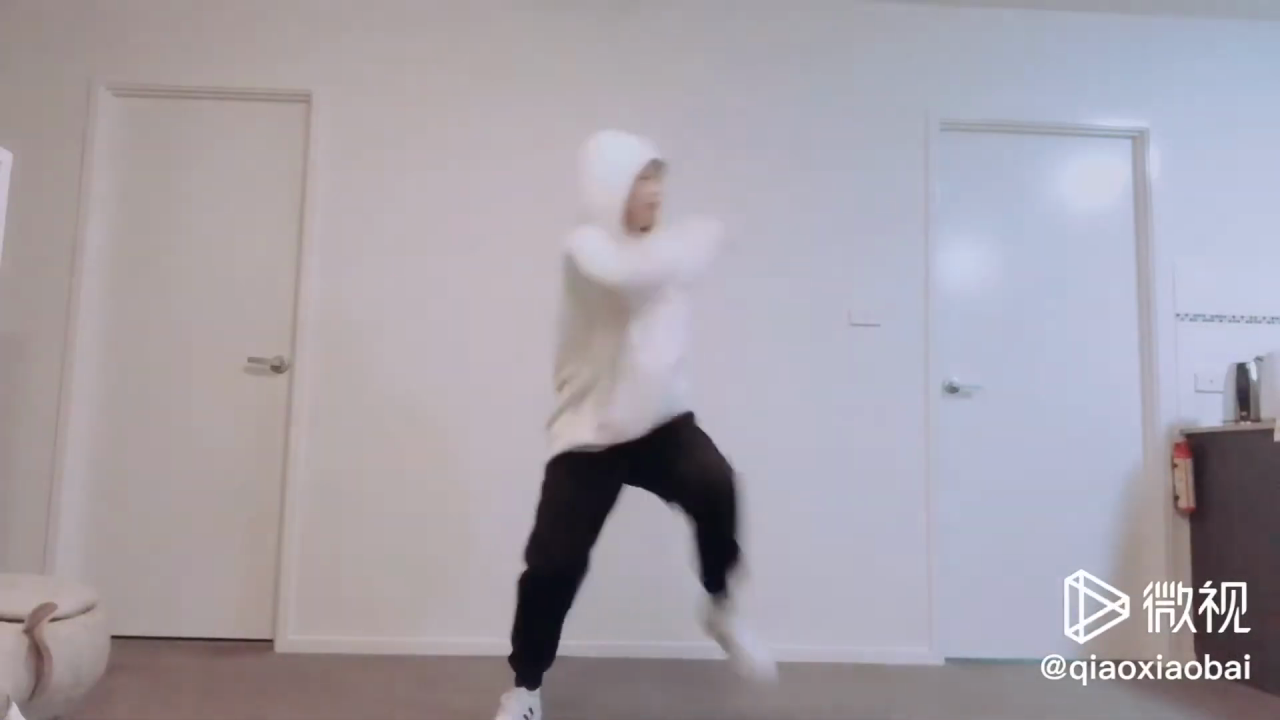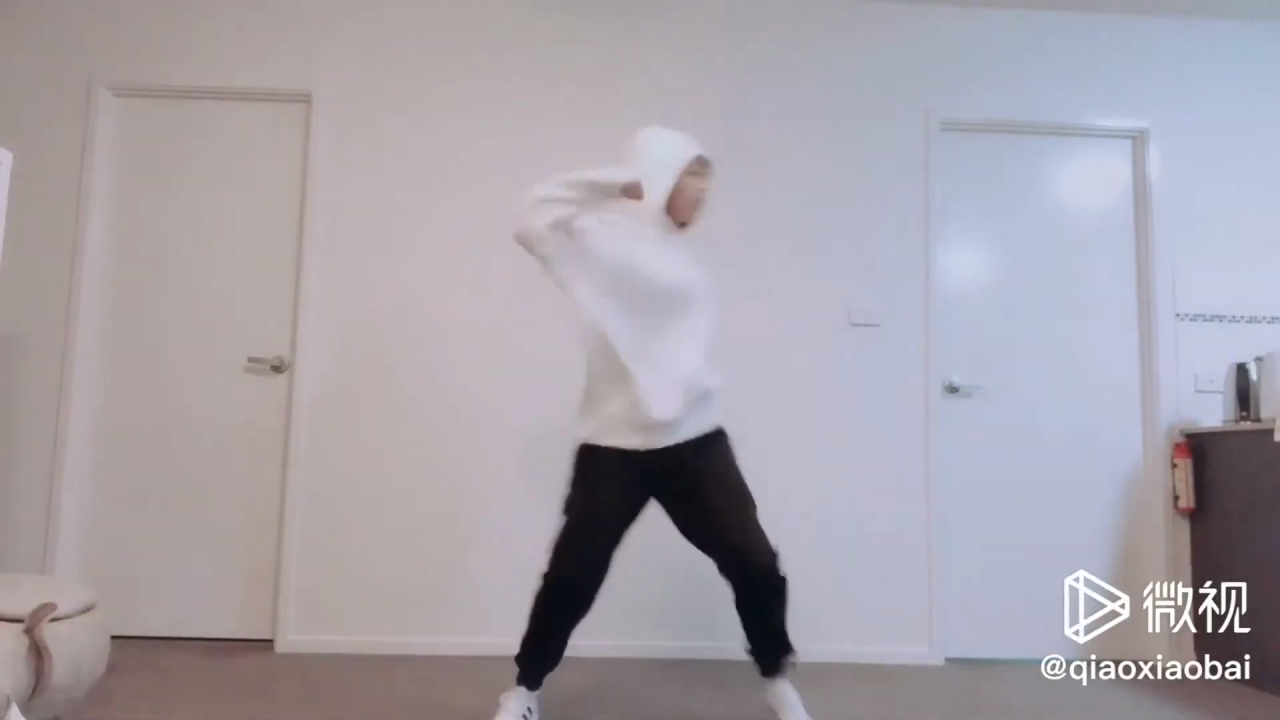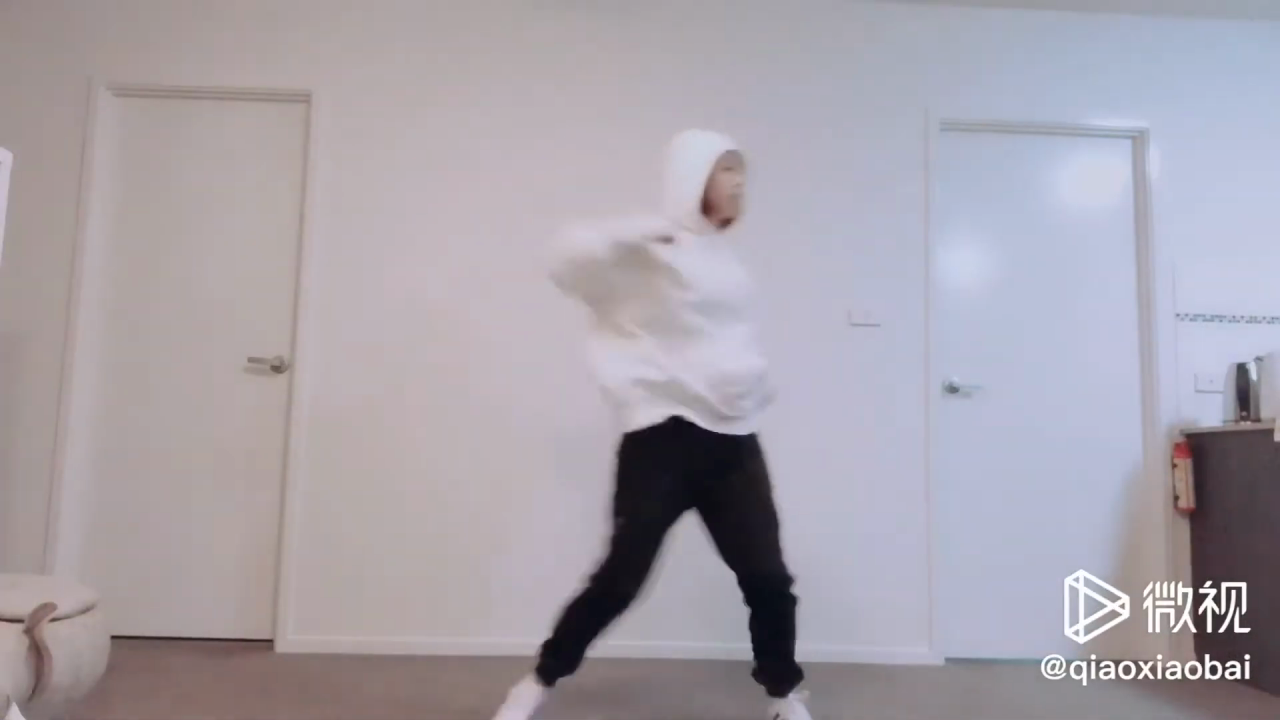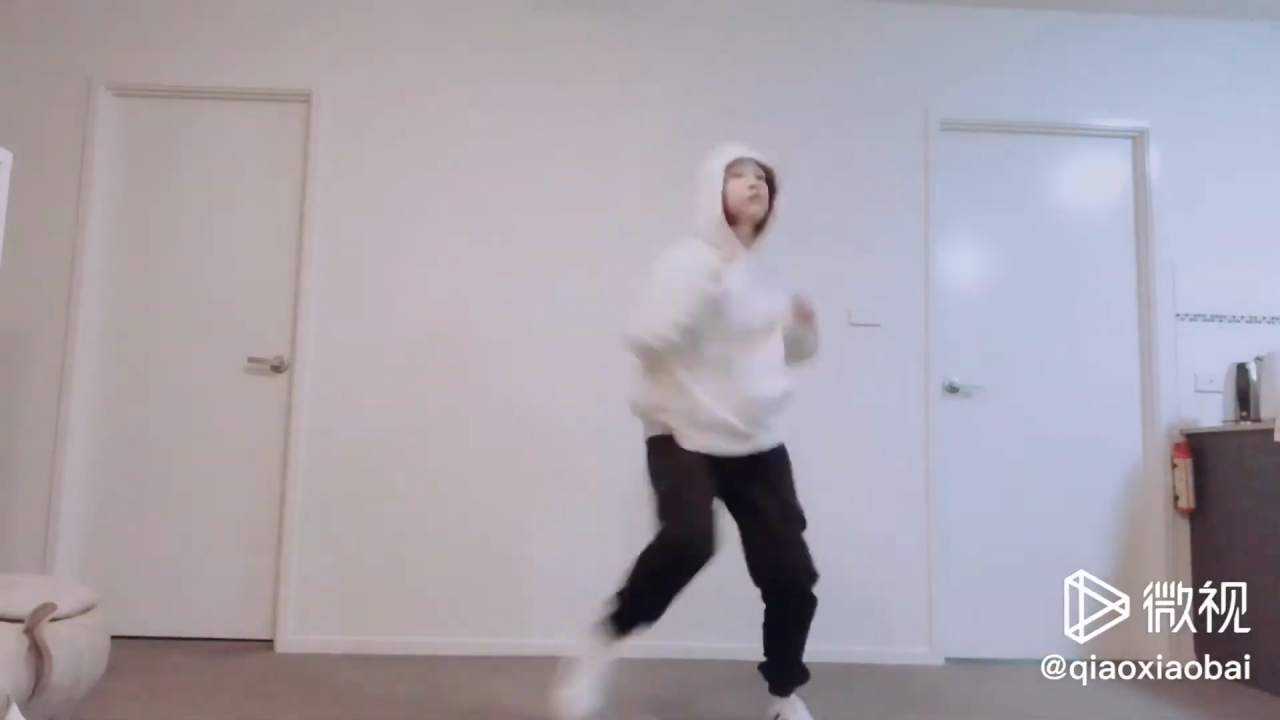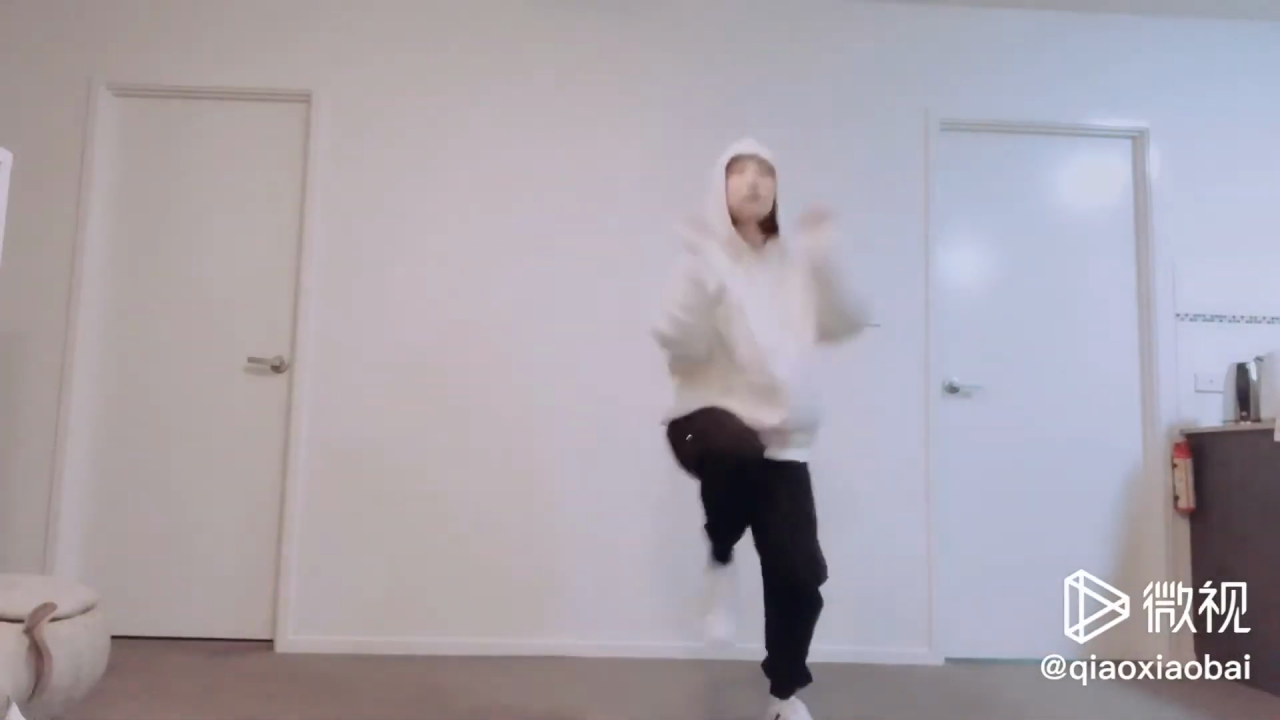
dt=0.1s
person 1, frame 1
left shoulder: (652, 247)
right shoulder: (587, 246)
right elbow: (633, 276)
right wrist: (699, 238)
left hip: (661, 422)
right hip: (589, 434)
left knee: (713, 485)
right knee: (551, 567)
left ankle: (719, 604)
person 1, frame 2
left shoulder: (677, 251)
right shoulder: (607, 236)
right elbow: (534, 224)
right wrist: (606, 181)
left hip: (692, 433)
right hip: (618, 437)
left knee: (754, 560)
right knee: (573, 571)
person 1, frame 3
left shoulder: (726, 257)
right shoulder: (647, 247)
right elbow: (568, 263)
left wrist: (752, 377)
right wrist: (637, 231)
left hip: (732, 436)
right hip: (662, 429)
left knee: (766, 574)
right knee: (622, 576)
person 1, frame 4
left shoulder: (761, 274)
right shoulder: (687, 263)
left elbow: (793, 351)
right elbow: (650, 339)
left wrist: (802, 326)
right wrist: (706, 285)
left hip: (758, 445)
right hip: (685, 436)
left knee: (792, 575)
right knee: (687, 538)
right ankle: (609, 638)
person 1, frame 5
left shoulder: (798, 261)
right shoulder: (701, 256)
left elbow: (845, 324)
right elbow: (677, 341)
left wrist: (822, 258)
right wrist: (703, 271)
left hip: (783, 442)
right hip: (709, 418)
left knee: (799, 576)
right knee: (730, 452)
right ankle: (720, 557)
